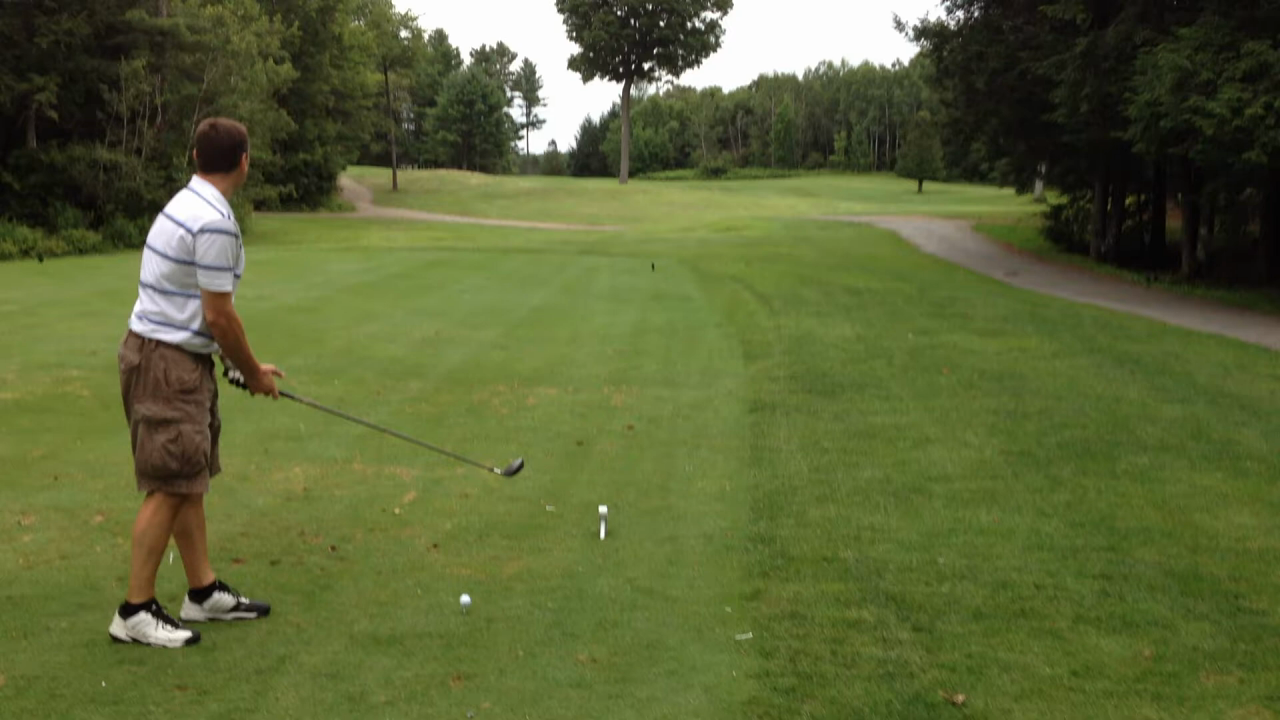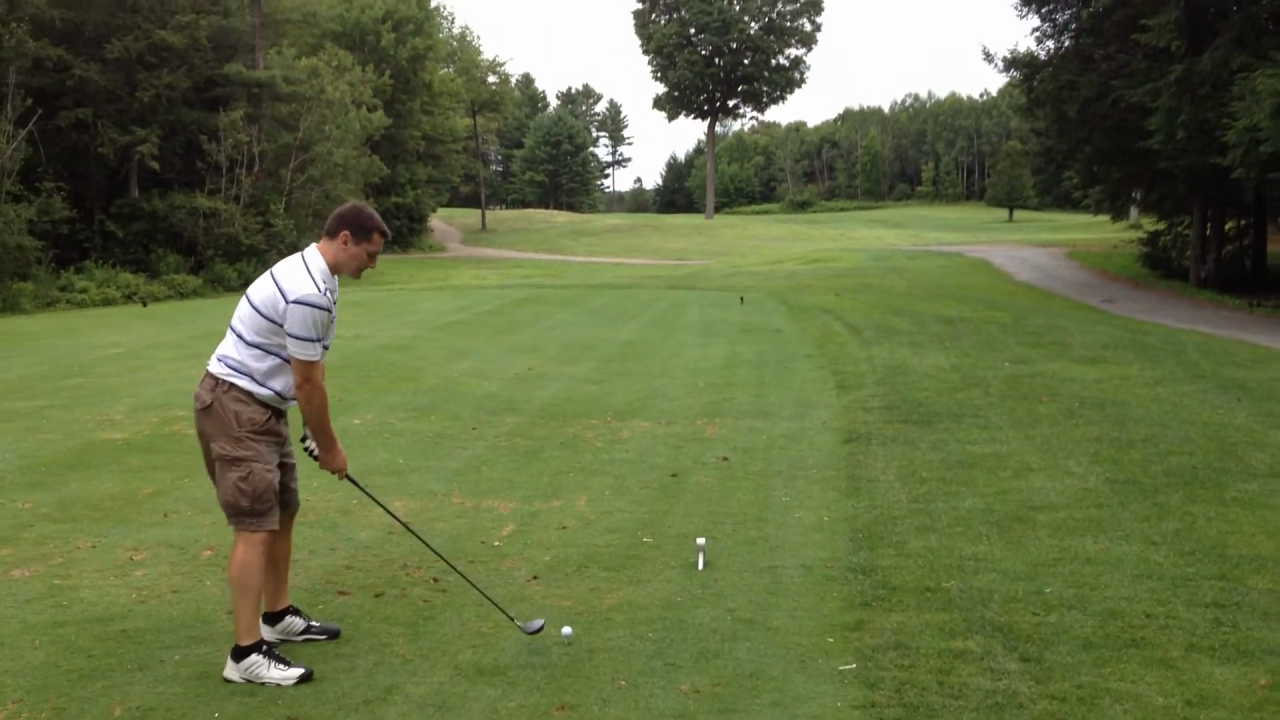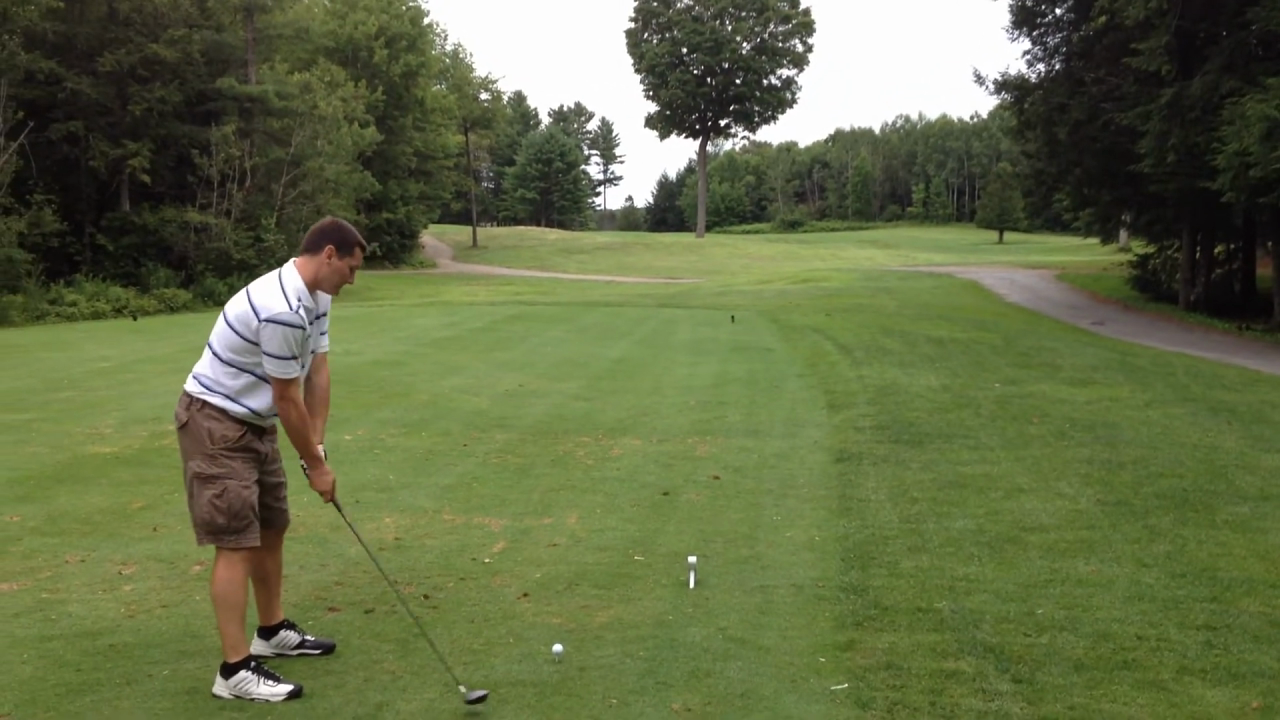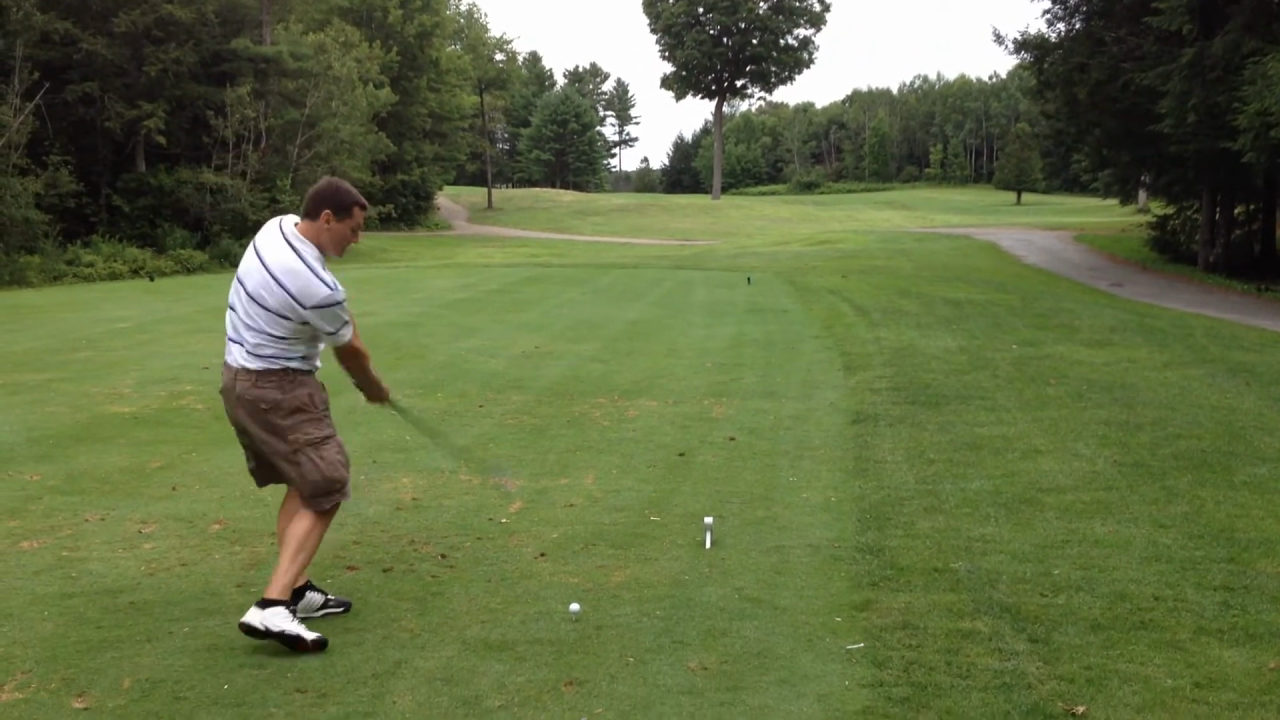
dt=1s
person 1, frame 1
left shoulder: (190, 204)
right shoulder: (214, 222)
right elbow: (219, 315)
left wrist: (241, 364)
right wrist: (253, 373)
left hip: (178, 356)
right hip: (168, 360)
left knee: (190, 482)
right knee: (169, 486)
left ankle: (204, 593)
right ankle: (135, 610)
person 1, frame 2
left shoulder: (311, 270)
right shoulder: (310, 295)
left elbow: (307, 375)
right elbow: (308, 382)
left wrist: (317, 435)
right wrist: (329, 447)
left hip: (259, 403)
right hip: (235, 404)
left knee: (281, 515)
right knee: (255, 526)
left ankle: (276, 616)
right ankle: (246, 653)
person 1, frame 3
left shoulder: (317, 298)
right shoulder: (279, 308)
left elbow: (319, 372)
right elbow: (286, 398)
left wrist: (317, 447)
right wrist: (317, 463)
left hip: (254, 424)
right hip: (216, 422)
left knee: (269, 530)
right knee: (237, 543)
left ankle: (272, 631)
right ankle: (235, 670)
person 1, frame 4
left shoulder: (278, 226)
right shoulder: (320, 289)
right elbow: (348, 349)
right wrist: (373, 386)
left hip: (241, 381)
right hip: (278, 391)
left knee: (301, 486)
right knee: (323, 495)
left ankle: (296, 593)
right ankle: (271, 607)
